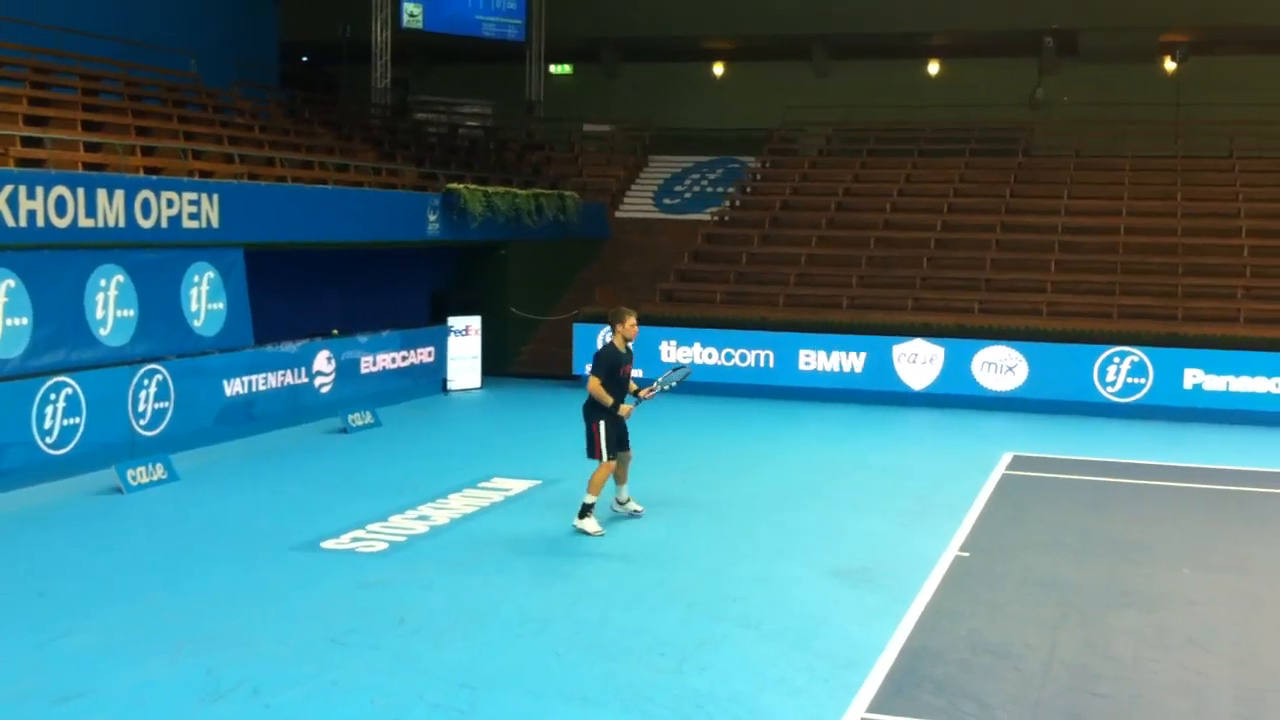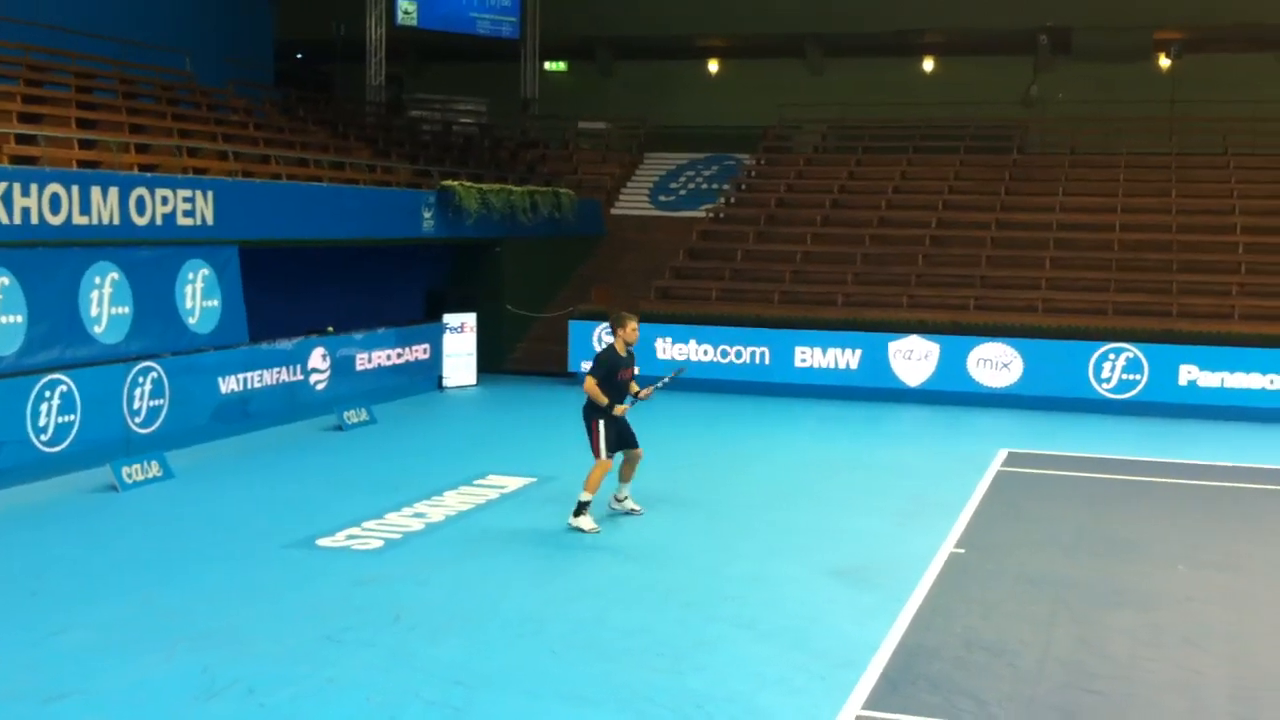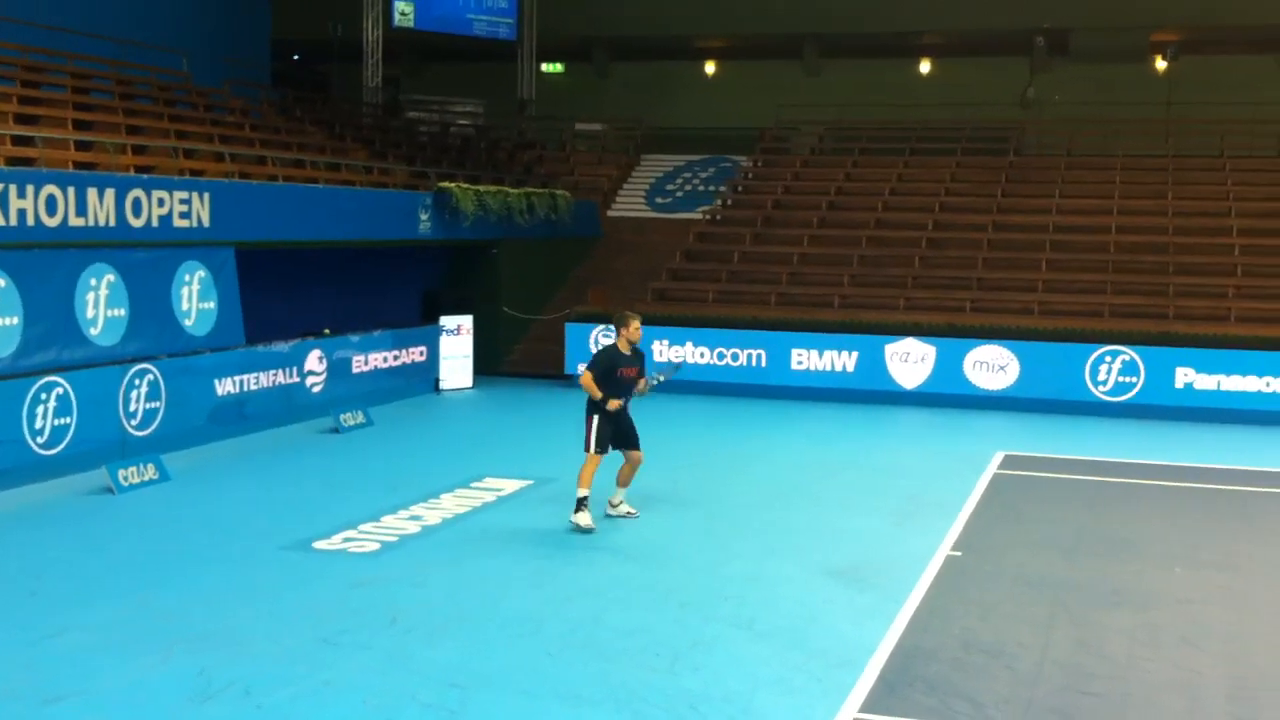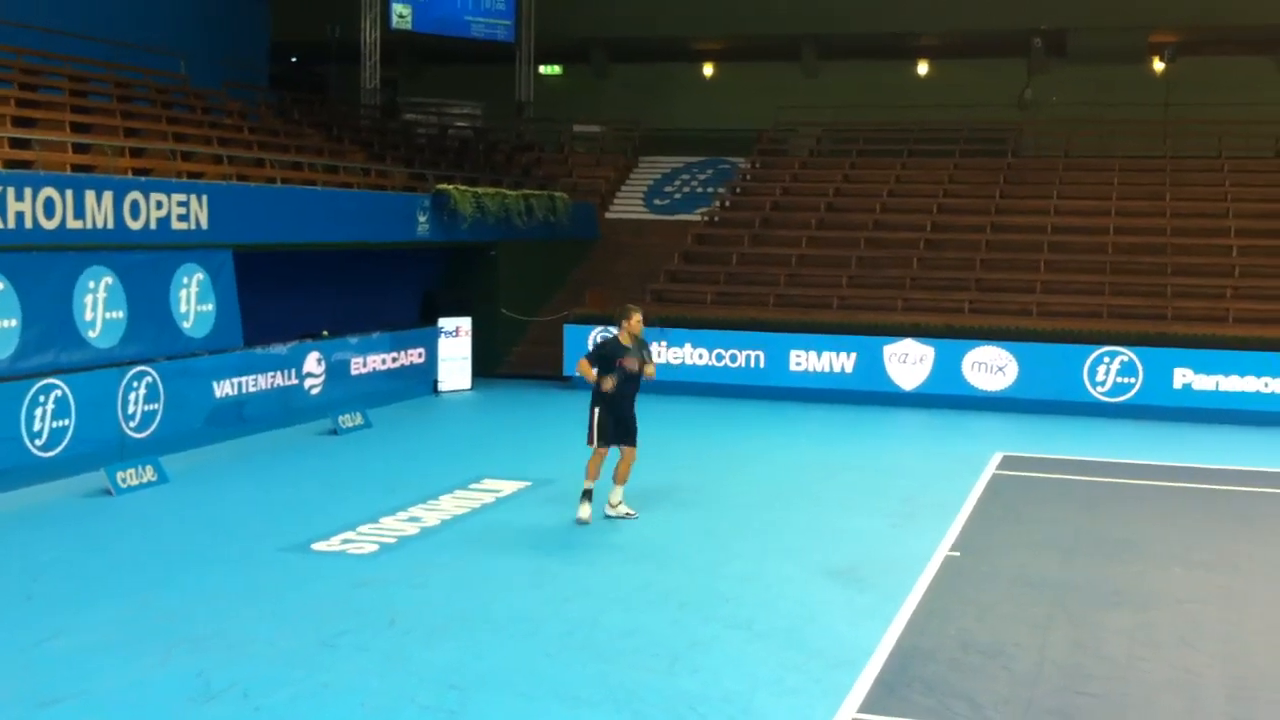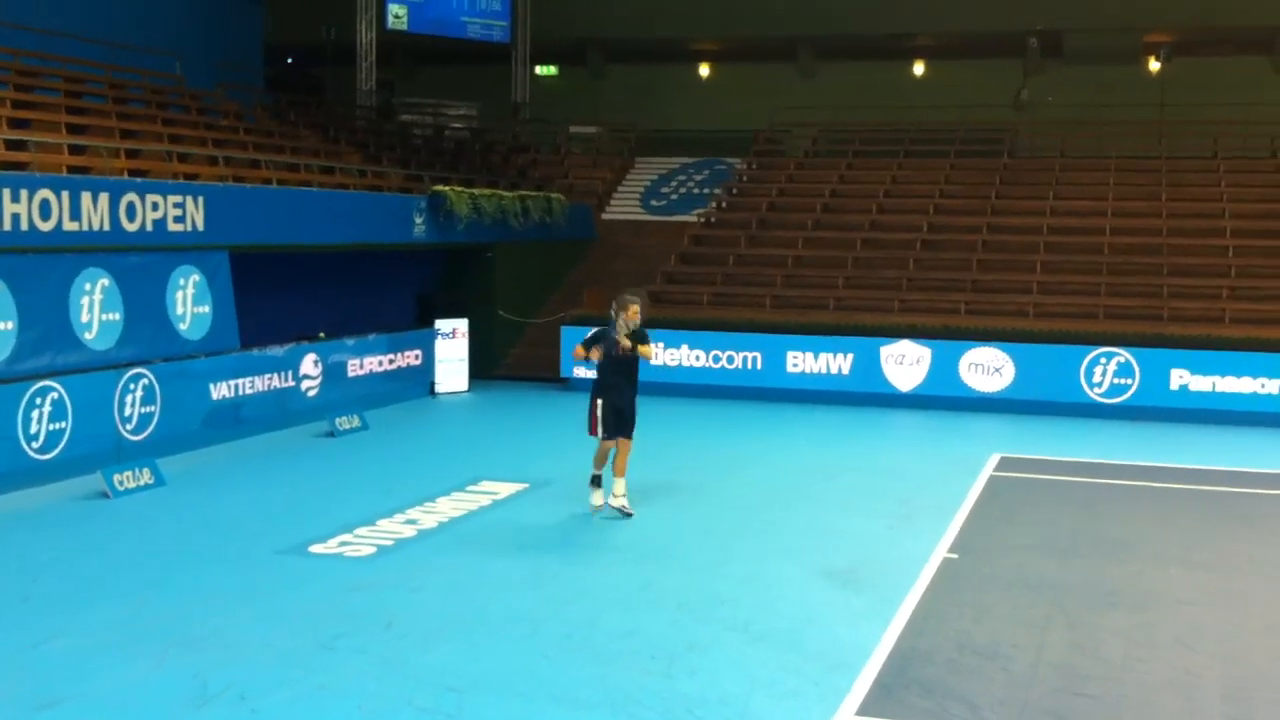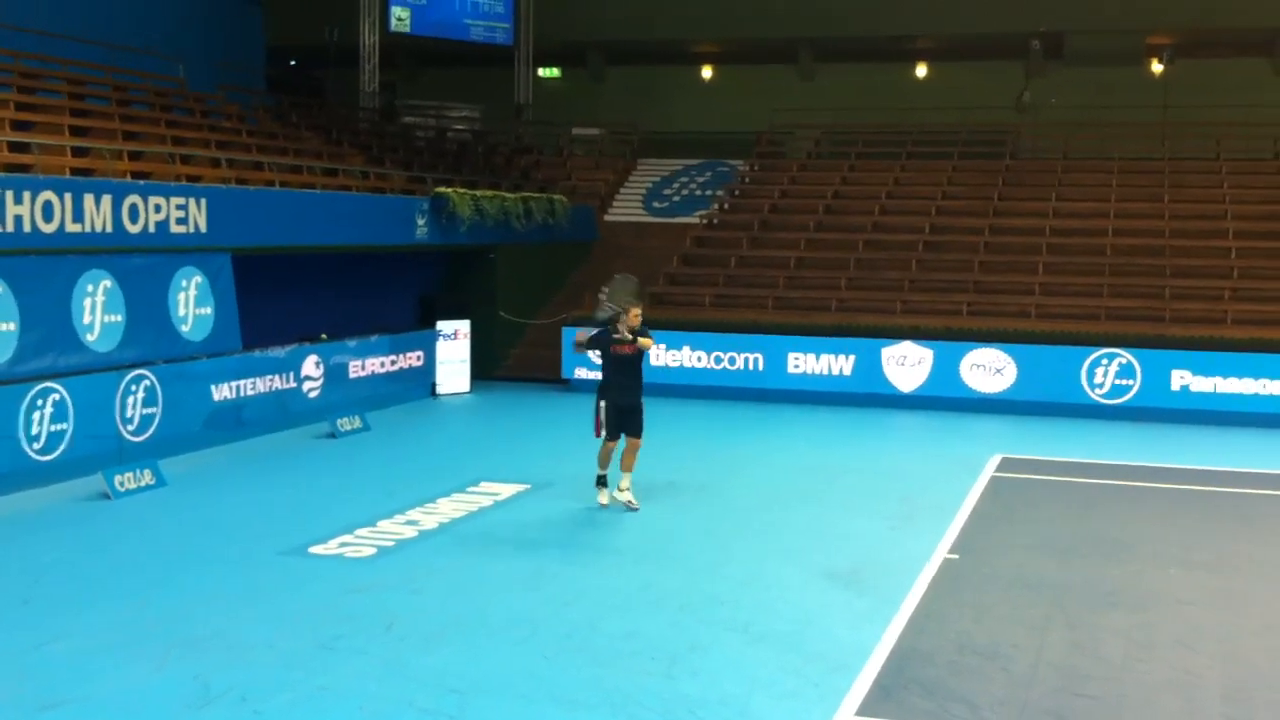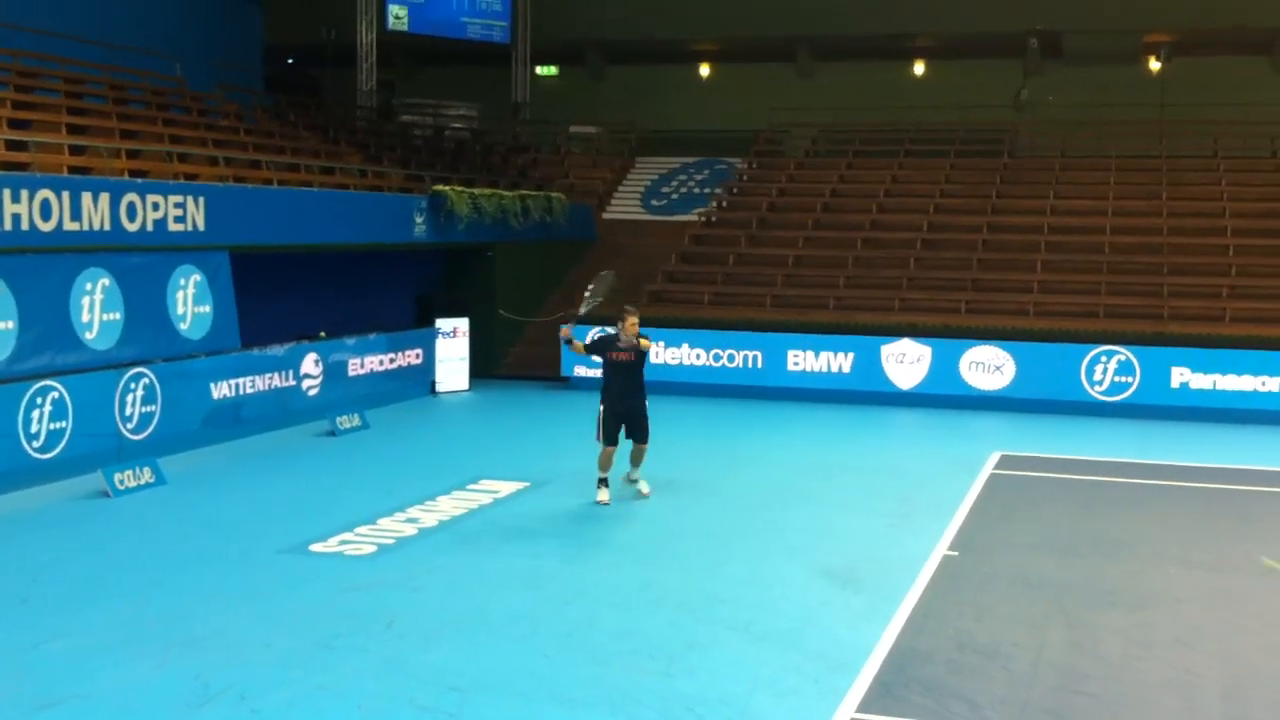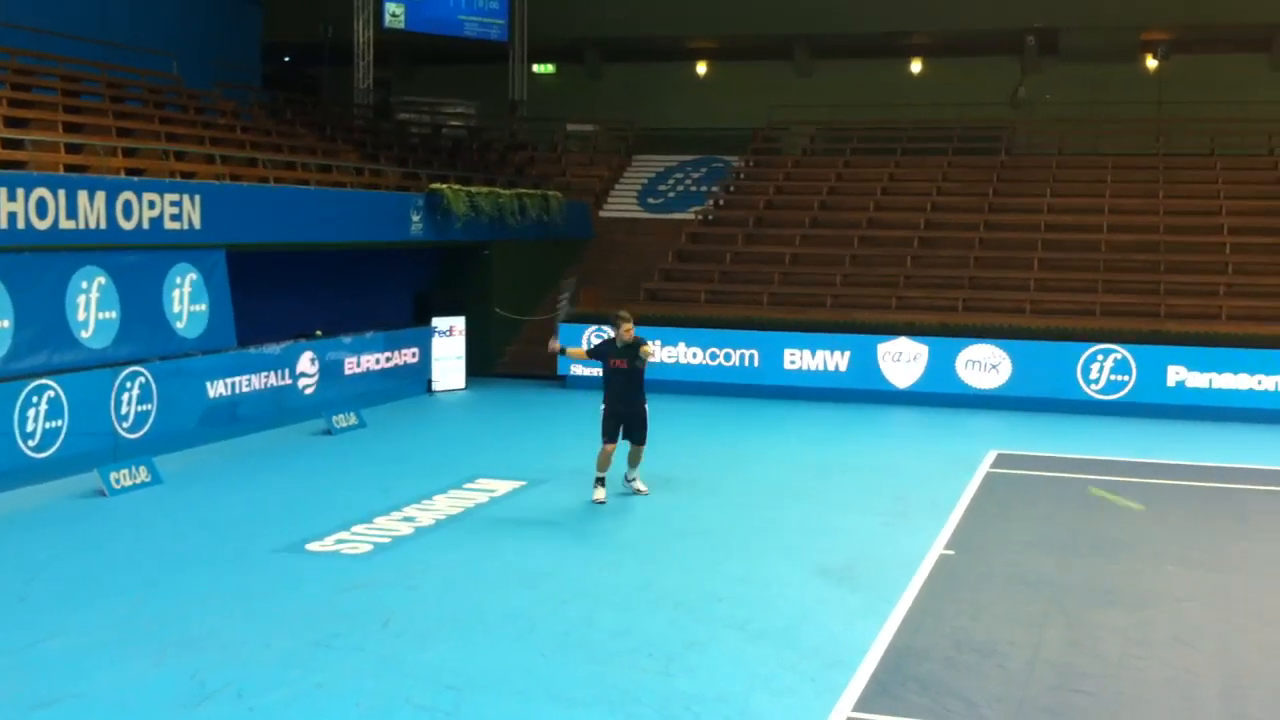
dt=0.1s
person 1, frame 1
left shoulder: (627, 352)
right shoulder: (606, 354)
right elbow: (593, 387)
left wrist: (638, 391)
right wrist: (616, 406)
left hip: (614, 414)
right hip: (599, 415)
left knee: (625, 456)
right knee: (607, 463)
left ankle: (622, 500)
right ankle: (584, 515)
person 1, frame 2
left shoulder: (630, 356)
right shoulder: (606, 357)
right elbow: (589, 387)
left wrist: (639, 392)
right wrist: (610, 406)
left hip: (616, 415)
right hip: (598, 415)
left knee: (635, 454)
right knee: (605, 463)
left ankle: (621, 498)
right ankle: (580, 514)
person 1, frame 3
left shoulder: (638, 355)
right shoulder: (606, 355)
left elbow: (639, 380)
right elbow: (585, 380)
left wrist: (642, 386)
right wrist: (604, 400)
left hip: (621, 413)
right hip: (600, 412)
left knee: (635, 457)
right knee: (594, 457)
left ankle: (615, 503)
right ankle: (580, 510)
person 1, frame 4
left shoulder: (642, 345)
right shoulder: (606, 346)
left elbow: (650, 373)
right elbow: (582, 367)
left wrist: (639, 368)
right wrist: (598, 381)
left hip: (626, 408)
right hip: (603, 406)
left knee: (629, 454)
right knee: (600, 451)
left ankle: (615, 503)
right ankle: (585, 499)
person 1, frame 5
left shoulder: (639, 334)
right shoulder: (603, 334)
left elbow: (648, 354)
right elbow: (577, 351)
left wrist: (630, 344)
right wrist: (589, 356)
left hip: (627, 398)
right hip: (603, 396)
left knee: (624, 444)
right knee: (607, 444)
left ankle: (617, 496)
right ankle: (595, 483)
person 1, frame 6
left shoulder: (641, 334)
right shoulder: (605, 334)
left elbow: (647, 344)
right elbow: (579, 348)
left wrist: (629, 336)
right wrist: (580, 341)
left hip: (633, 398)
right hip: (609, 398)
left knee: (634, 443)
right knee: (609, 443)
left ankle: (623, 490)
right ankle: (601, 483)
person 1, frame 7
left shoulder: (638, 339)
right shoulder: (605, 341)
left elbow: (647, 345)
right elbow: (580, 349)
left wrist: (633, 342)
right wrist: (568, 340)
left hip: (636, 402)
right hip: (611, 403)
left knee: (641, 445)
right knee: (609, 447)
left ankle: (634, 477)
right ankle: (602, 484)
person 1, frame 8
left shoulder: (636, 342)
right shoulder: (605, 347)
left elbow: (645, 349)
right elbow: (585, 354)
left wrist: (645, 353)
right wrist: (561, 350)
left hip: (636, 405)
right hip: (611, 405)
left knee: (638, 446)
right knee: (608, 448)
left ankle: (631, 477)
right ankle: (599, 483)
